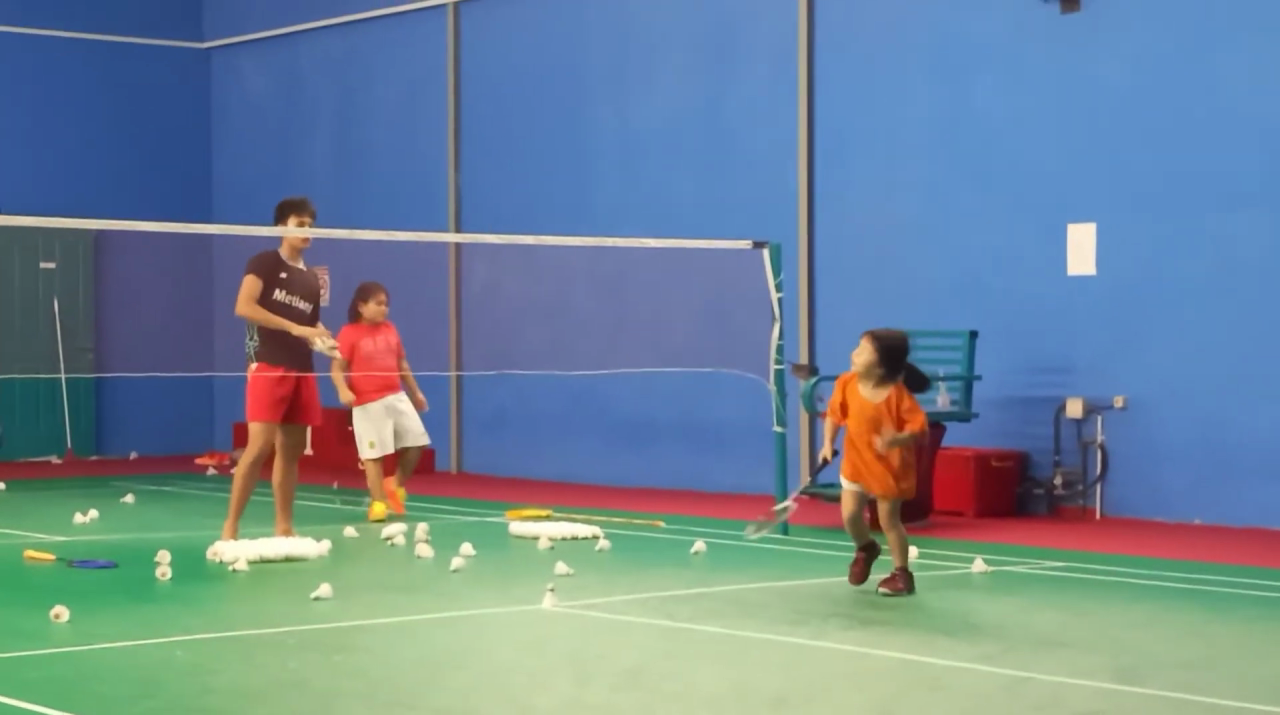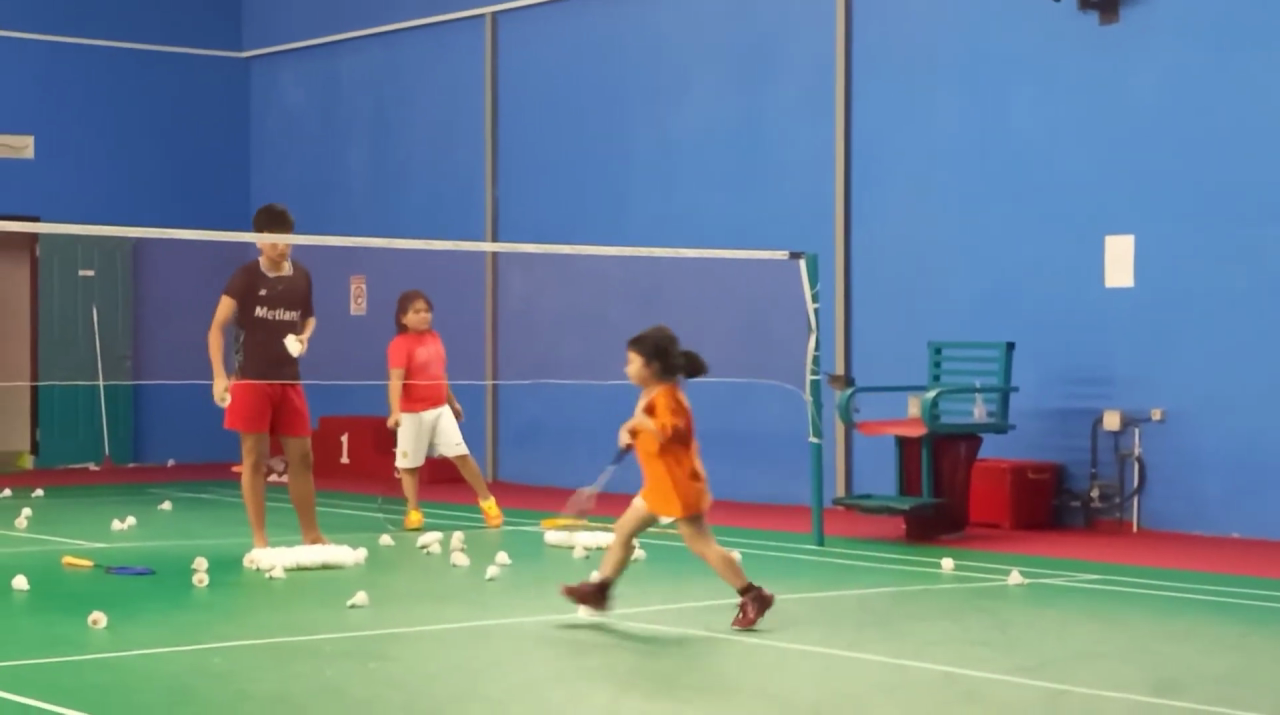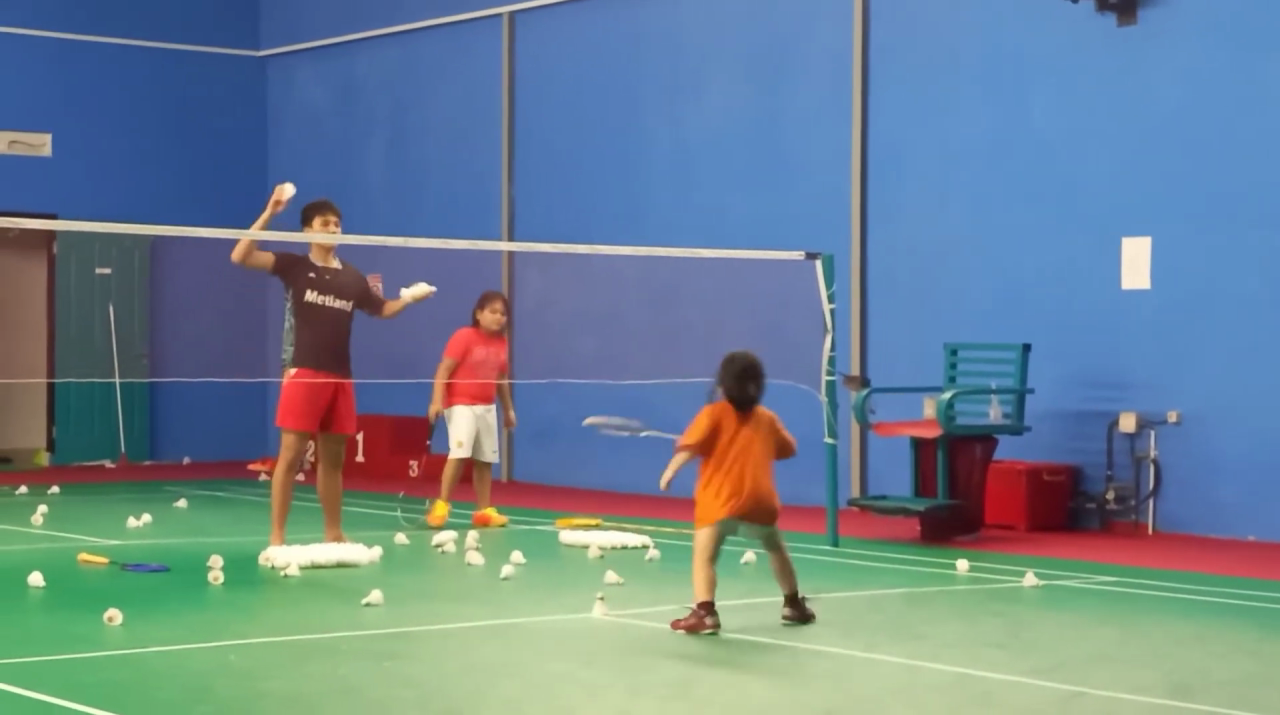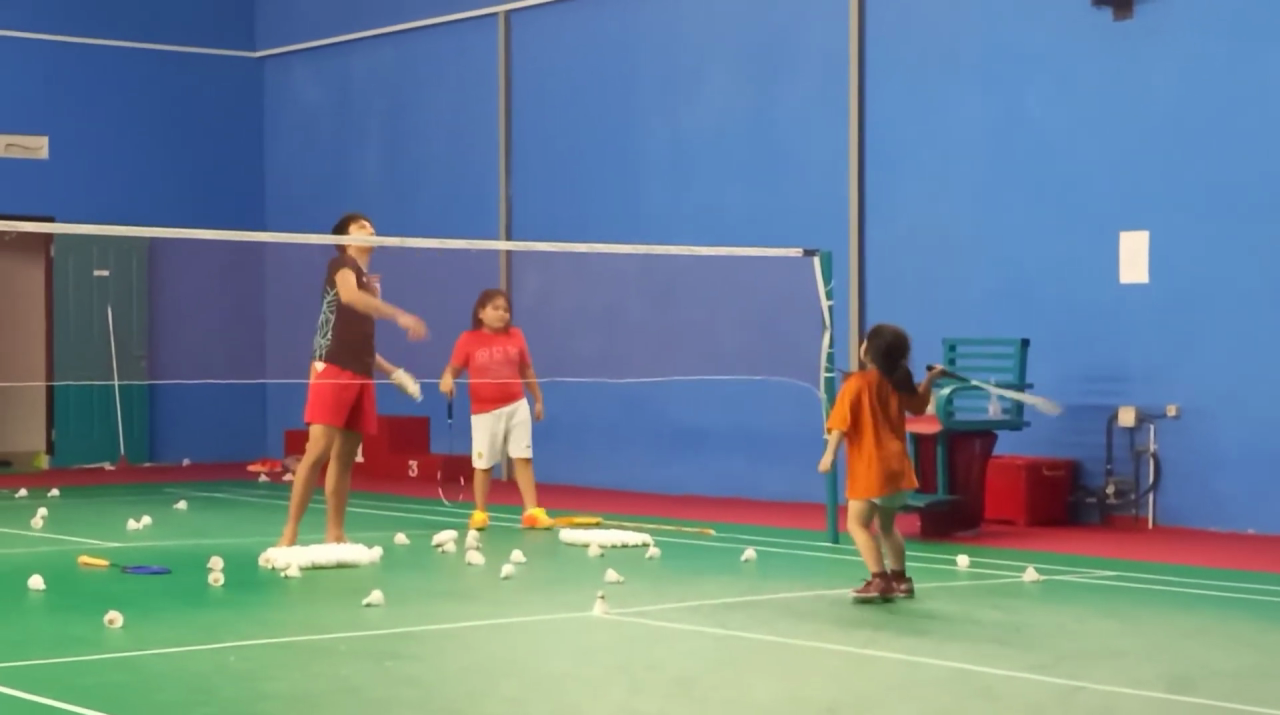
dt=1s
person 1, frame 1
left shoulder: (311, 278)
right shoulder: (264, 263)
right elbow: (243, 307)
left wrist: (325, 339)
right wrist: (294, 328)
left hip: (302, 371)
right hip: (267, 367)
left knee: (291, 450)
right knee: (259, 447)
left ankle: (284, 527)
right ankle: (230, 526)
person 1, frame 2
left shoulder: (302, 276)
right shoulder: (245, 278)
right elbow: (217, 327)
left wrist: (304, 336)
right wrist: (220, 375)
left hip: (289, 381)
right hip: (251, 381)
left knee: (302, 458)
right knee: (254, 459)
left ankle: (312, 535)
right ankle: (259, 540)
person 1, frame 3
left shoulder: (353, 277)
right shoulder: (294, 265)
left elbow: (381, 310)
right elbow: (239, 257)
left wrist: (409, 296)
right wrist: (270, 212)
left hip: (340, 378)
right hip: (304, 374)
left knee: (333, 458)
right knee: (291, 456)
left ankle: (333, 533)
right ankle: (277, 536)
person 1, frame 4
left shoulder: (371, 286)
right shoulder: (345, 265)
right elbow: (350, 296)
left wrist: (395, 372)
right wrist: (400, 316)
left hip: (362, 377)
right hip: (332, 371)
left knee: (344, 457)
right knee: (318, 451)
left ankle: (335, 534)
right ankle: (289, 533)
person 2, frame 1
left shoulder: (899, 394)
right shoulder: (846, 383)
left elbow: (919, 426)
right elbow: (833, 416)
left wrist: (898, 439)
right wrist: (827, 444)
left hip: (891, 467)
right hip: (855, 463)
left knee: (889, 521)
right knee: (850, 515)
left ankle: (901, 573)
right ankle: (865, 549)
person 2, frame 2
left shoulder: (668, 396)
right shoulder: (652, 394)
left elbow: (668, 433)
right elbow: (638, 428)
left wrist: (639, 419)
right wrist: (629, 432)
left hip: (678, 486)
right hip: (658, 483)
left knee: (702, 545)
right knee: (624, 530)
left ankle: (753, 596)
right ankle: (600, 589)
person 2, frame 3
left shoulder: (713, 414)
right shoulder: (766, 418)
left elbow: (691, 444)
right elbow: (788, 449)
left wrist: (671, 469)
left hip: (721, 498)
right hip: (761, 499)
left knee: (703, 556)
right knee: (775, 548)
left ankle: (704, 612)
right ankle: (794, 604)
person 2, frame 4
left shoulder: (857, 383)
right shoulder: (901, 384)
left elbow: (841, 423)
right elbow: (919, 406)
left wrist: (829, 453)
right wrist: (930, 380)
left hip: (870, 469)
right hip: (896, 468)
left knee: (858, 524)
right knee: (886, 525)
left ankle: (880, 579)
right ankle: (899, 579)
person 3, frame 1
left shoulder: (390, 329)
right shoulder: (349, 333)
left elbow: (402, 363)
right elbow: (337, 368)
left wrist: (415, 391)
right wrist: (343, 391)
left hip: (397, 396)
right hip: (367, 403)
left knee: (418, 442)
right knee: (374, 453)
left ankle: (395, 483)
right ankle: (377, 503)
person 3, frame 2
left shoulder: (435, 338)
right shoulder: (400, 344)
right elbow: (395, 380)
left wrist: (453, 402)
right wrist: (395, 411)
left hip: (441, 410)
right hip: (412, 414)
left knee: (461, 454)
right knee: (409, 464)
left ankle: (487, 501)
right ankle: (413, 512)
person 3, frame 3
left shoulder: (502, 342)
right shoulder: (464, 337)
right elbow: (444, 369)
left wrist: (508, 409)
right wrist: (437, 399)
left hip: (487, 408)
right hip: (461, 405)
left knee: (485, 460)
right knee: (459, 454)
left ankle: (483, 511)
right ankle: (441, 505)
person 3, frame 4
left shoulder: (516, 336)
right shoulder: (468, 340)
left elbow: (526, 370)
right elbow: (452, 368)
left wrist: (538, 399)
right wrist: (447, 379)
left hip: (516, 406)
right hip: (484, 410)
left knee: (522, 458)
right knee: (483, 463)
left ankle: (532, 511)
right ankle: (479, 512)
